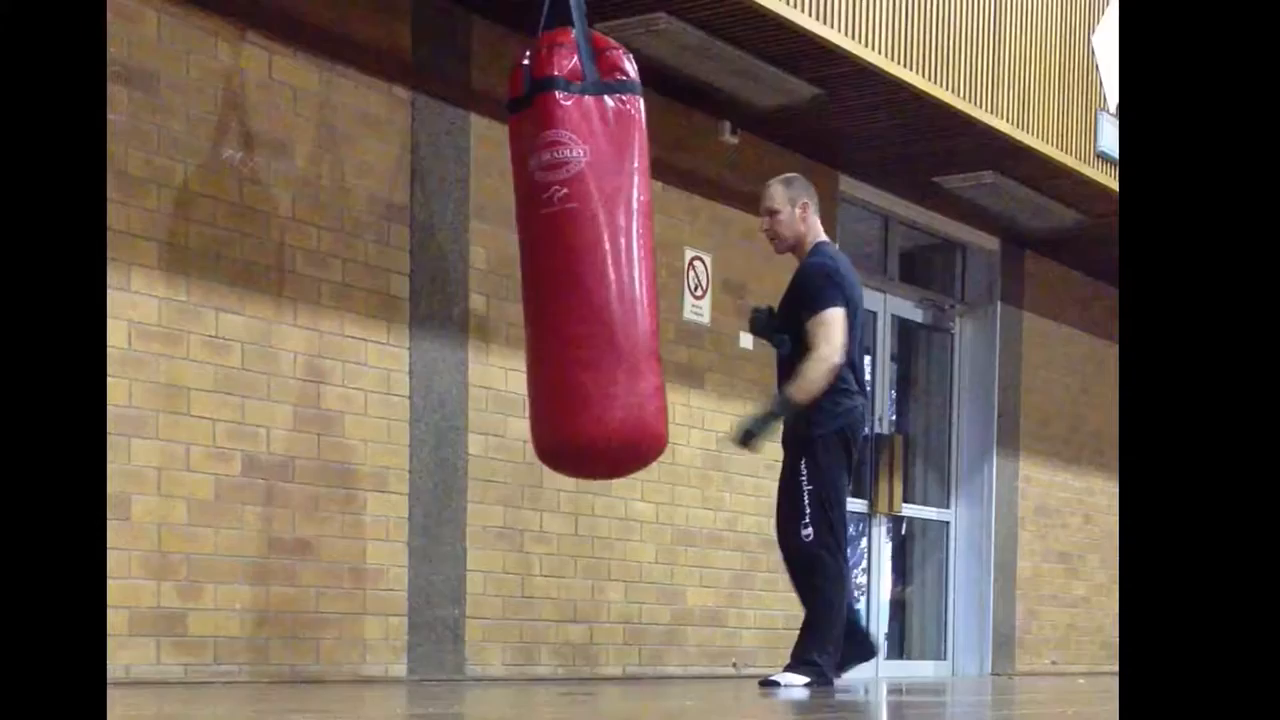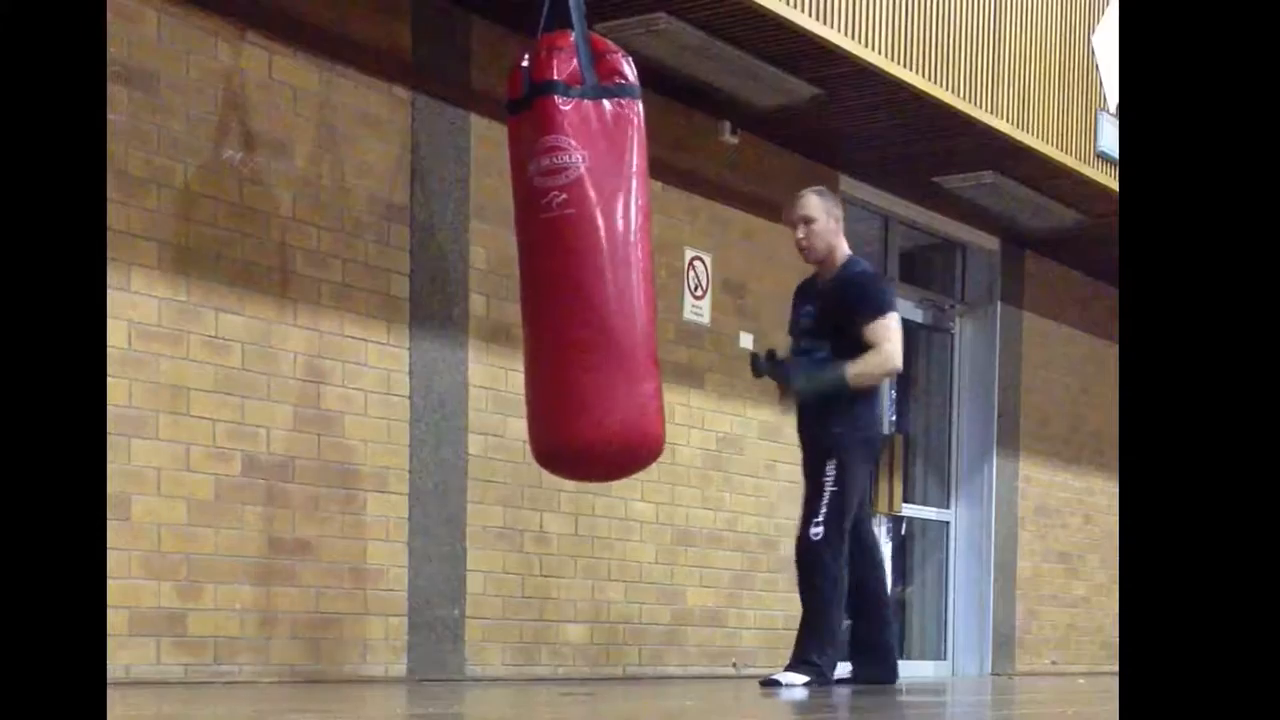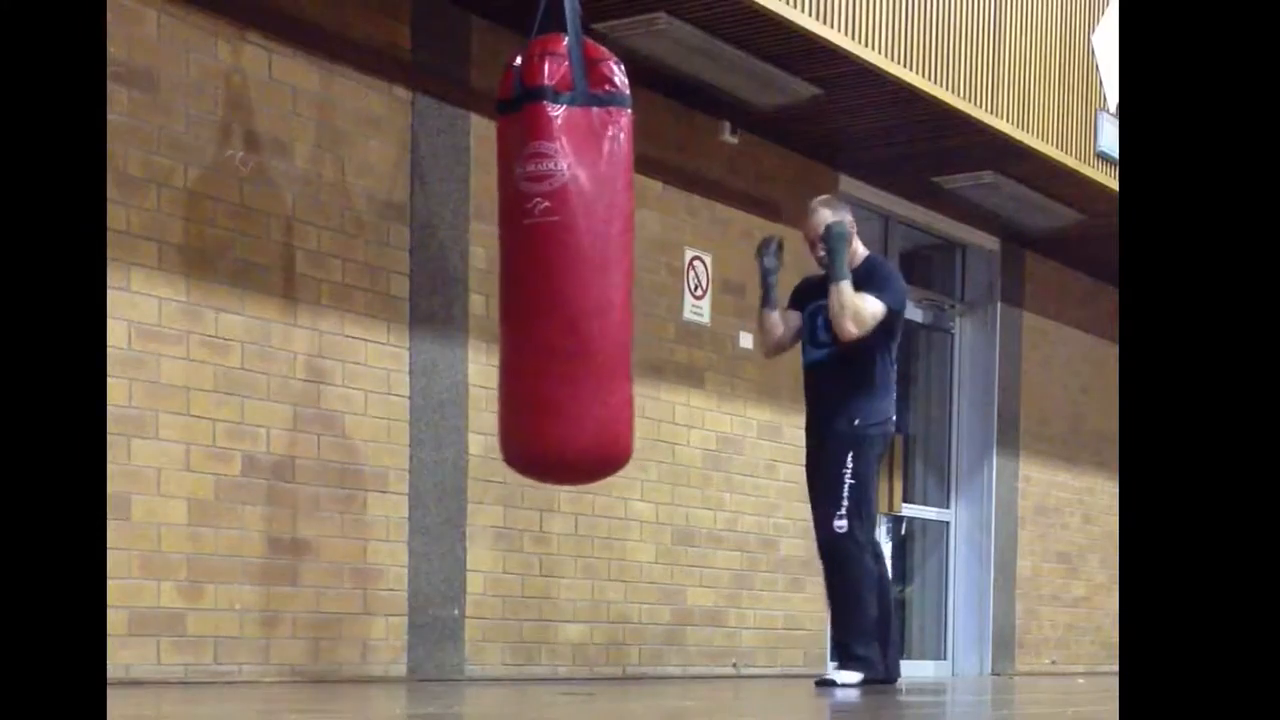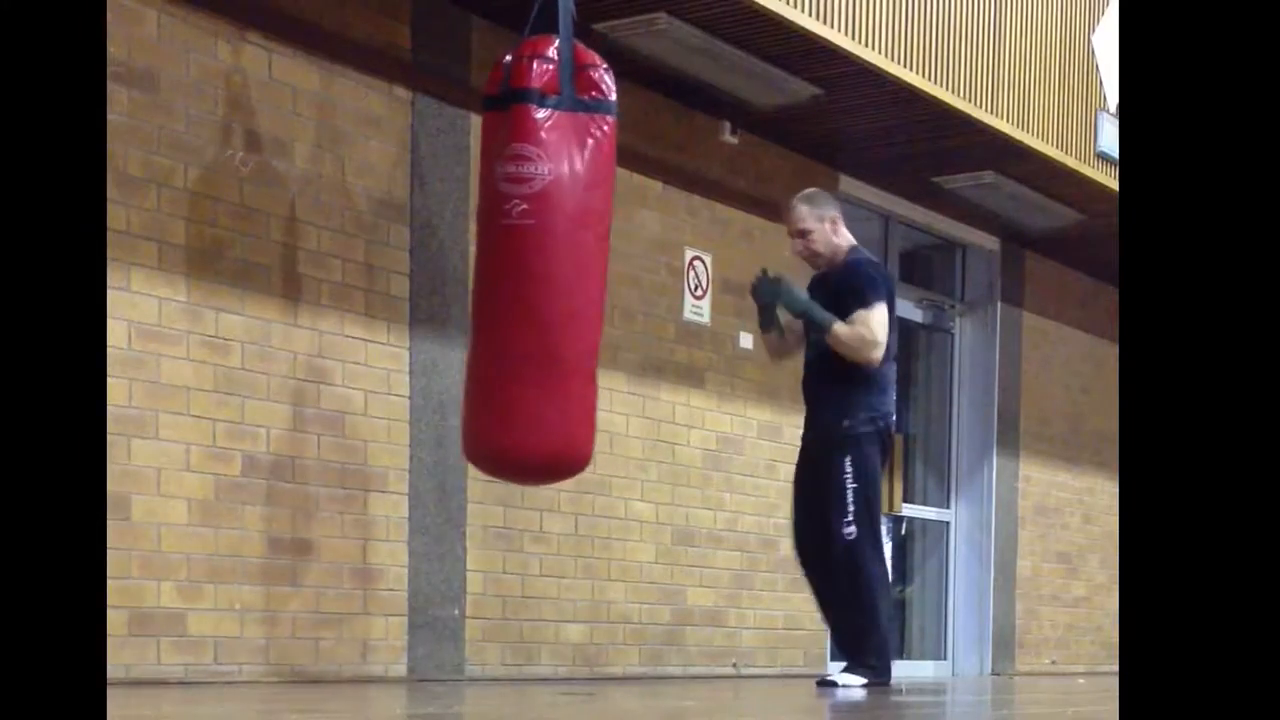
dt=0.3s
person 1, frame 1
left shoulder: (817, 270)
right shoulder: (829, 267)
left elbow: (827, 357)
left wrist: (769, 416)
right wrist: (773, 329)
left hip: (821, 424)
right hip: (822, 424)
left knee: (813, 541)
right knee: (808, 538)
left ankle: (813, 660)
right ankle: (846, 640)
person 1, frame 2
left shoulder: (861, 283)
right shoulder: (807, 292)
left elbow: (889, 357)
left wrist: (825, 379)
right wrist: (778, 370)
left hip: (845, 432)
right hip: (826, 433)
left knee: (819, 544)
right knee: (853, 544)
left ankle: (814, 661)
right ankle: (875, 658)
person 1, frame 3
left shoulder: (880, 277)
right shoulder: (811, 287)
left elbow: (849, 326)
right elbow: (772, 343)
left wrist: (840, 259)
right wrist: (768, 280)
left hip: (858, 426)
right hip: (823, 427)
left knee: (842, 535)
right knee: (853, 542)
left ankle: (861, 657)
right ankle: (881, 657)
person 1, frame 4
left shoulder: (864, 272)
right shoulder: (821, 282)
left elbow: (872, 349)
right elbow: (779, 348)
left wrist: (811, 313)
right wrist: (767, 307)
left hip: (856, 427)
right hip: (824, 426)
left knee: (853, 541)
right knee: (813, 543)
left ankle: (871, 661)
right ankle: (862, 653)
